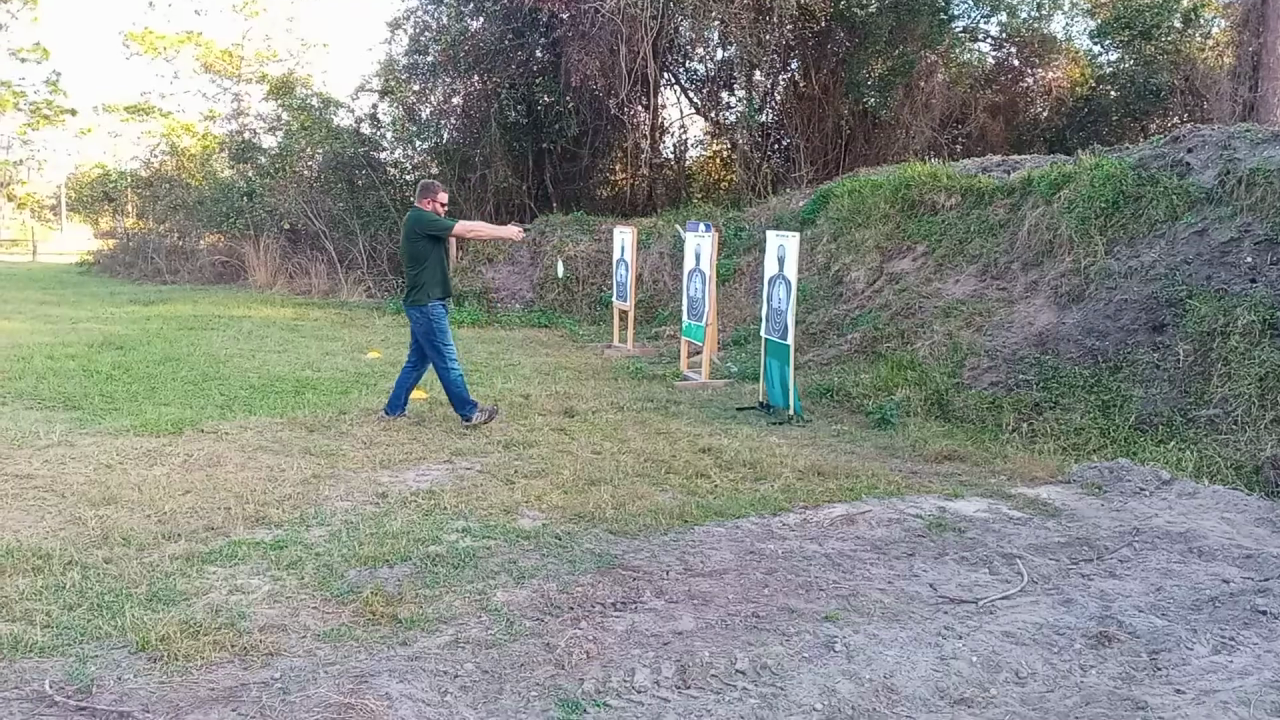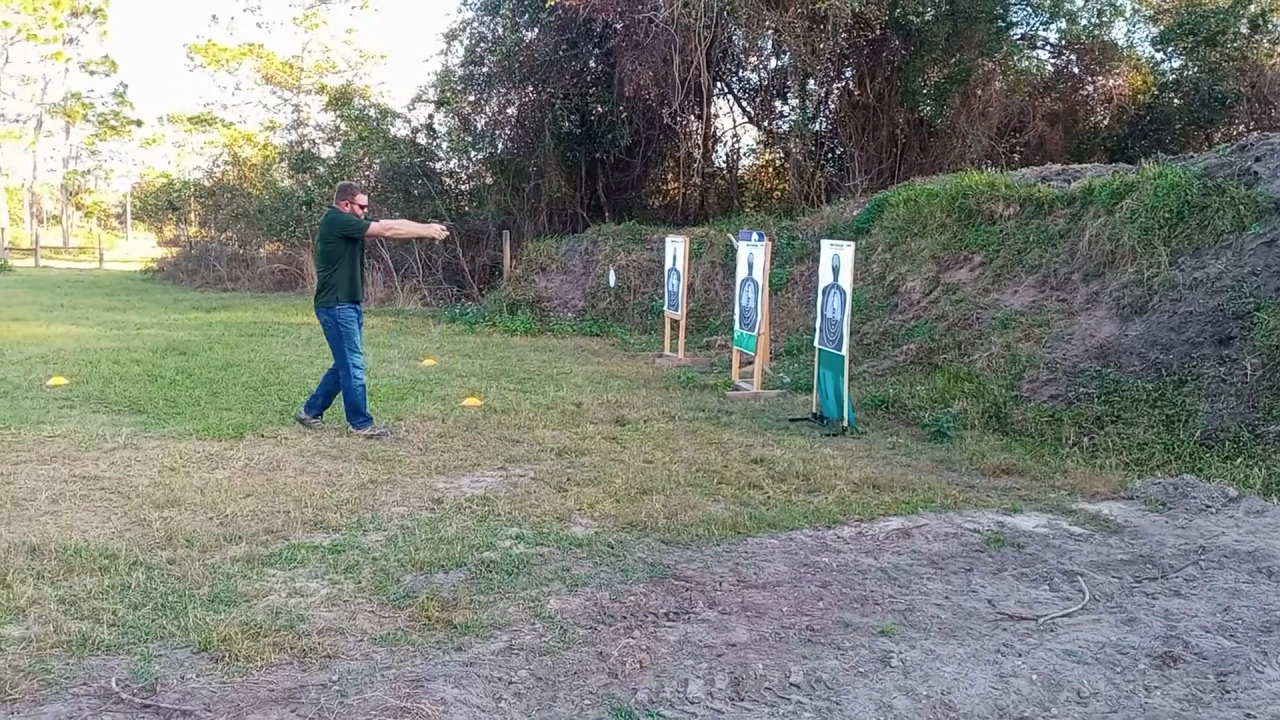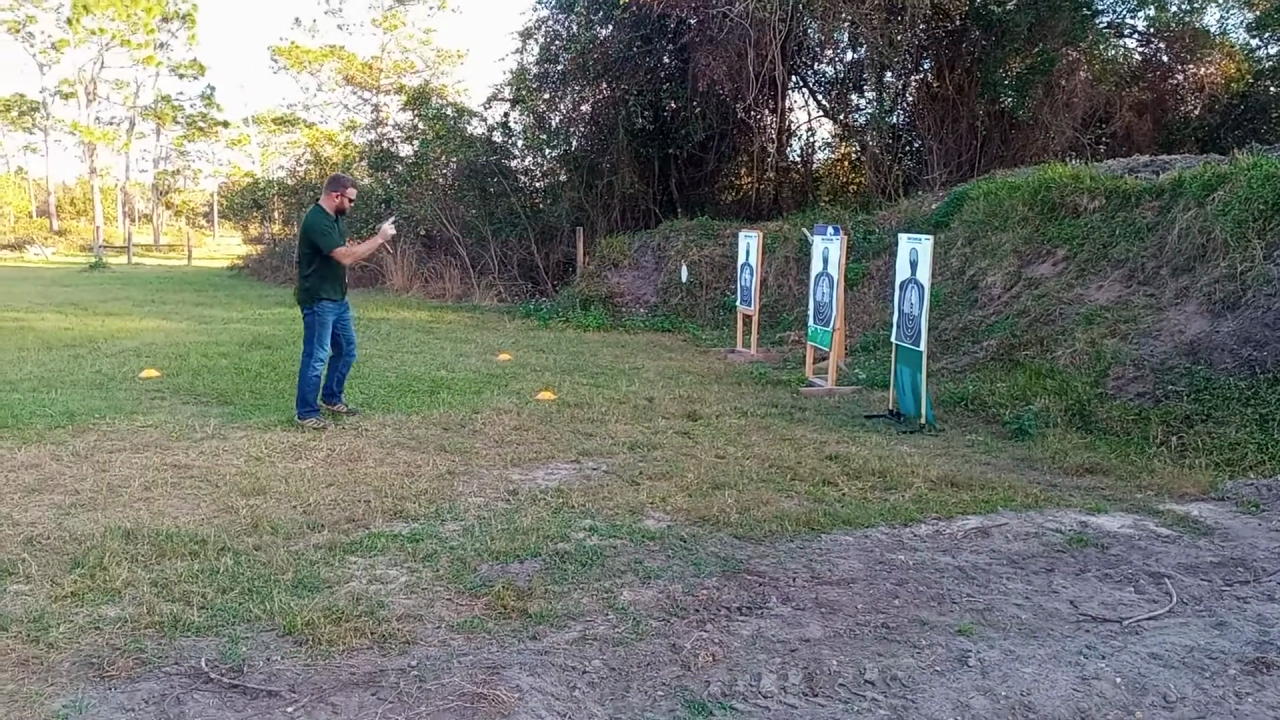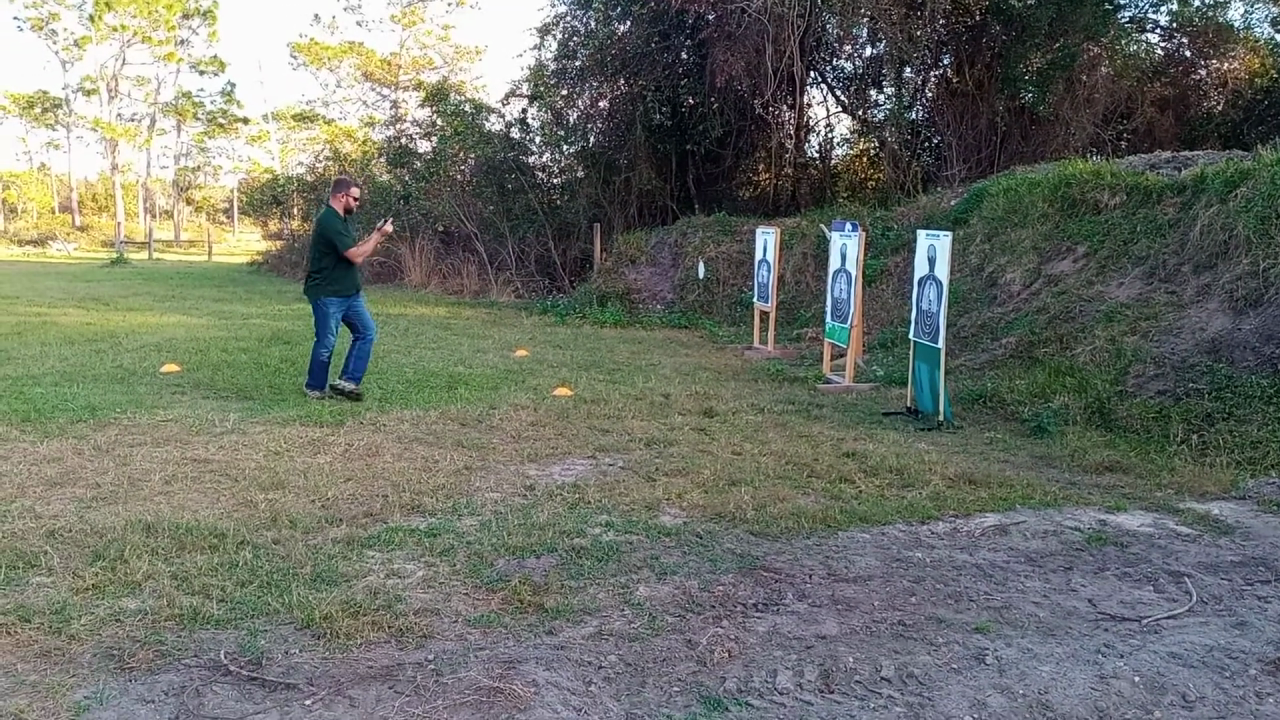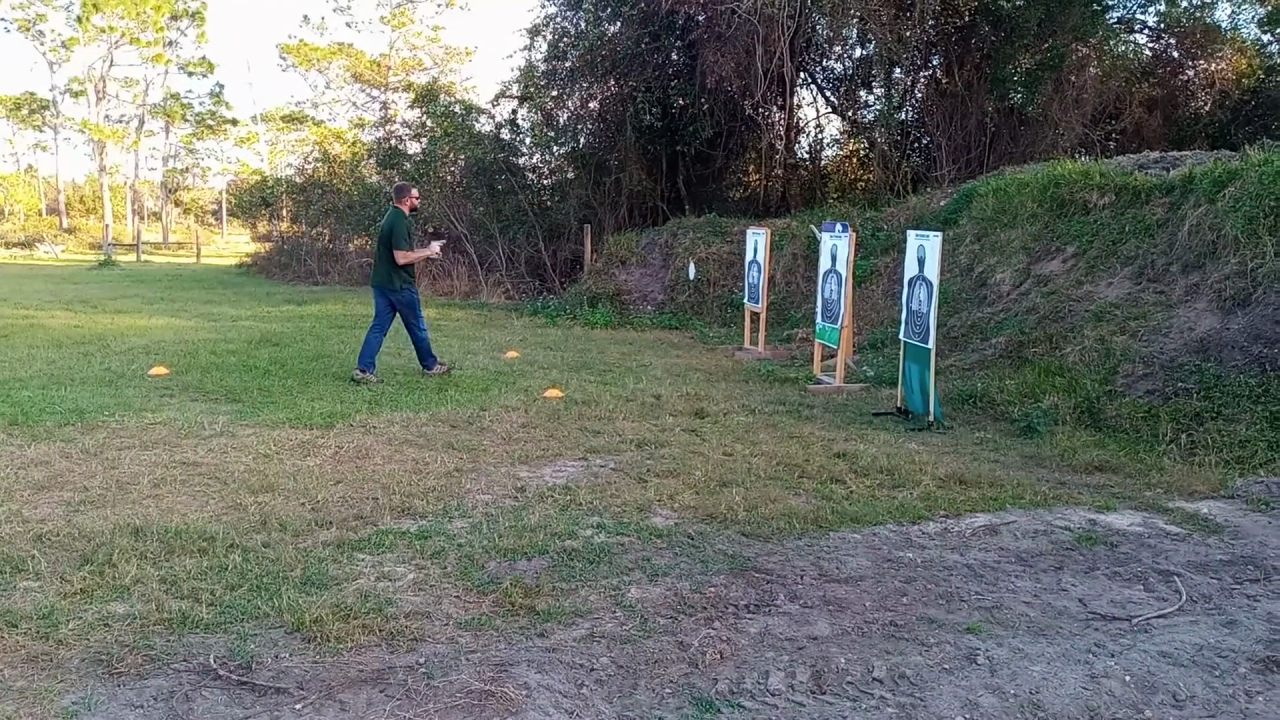
dt=1s
person 1, frame 1
left shoulder: (425, 220)
right shoulder: (421, 220)
left elbow: (469, 225)
right elbow: (468, 231)
left wrist: (505, 230)
right wrist: (505, 233)
left hip: (423, 302)
right hip: (427, 303)
left knee: (419, 360)
right knee: (447, 359)
left ankle: (393, 410)
right ankle: (469, 412)
person 1, frame 2
left shoulder: (348, 223)
right shoulder: (336, 222)
left elbow: (390, 224)
right elbow: (387, 230)
left wrist: (426, 228)
right wrist: (427, 231)
left hip: (348, 305)
right hip: (336, 307)
left knee: (347, 363)
right knee: (353, 365)
left ankle: (311, 412)
right ankle: (361, 423)
person 1, frame 3
left shoulder: (335, 217)
right shoulder: (316, 222)
right elbow: (346, 257)
left wrist: (349, 247)
right wrist: (379, 238)
left hip: (336, 297)
right hip: (318, 300)
left knee: (346, 350)
right knee: (316, 356)
left ankle: (331, 399)
right ankle: (306, 413)
person 1, frame 4
left shoulder: (341, 219)
right shoulder: (328, 221)
left elbow: (351, 251)
right elbow: (356, 256)
left wrist: (373, 238)
right wrist: (378, 235)
left hip: (349, 292)
right hip: (327, 294)
left knee: (367, 332)
right knee: (326, 343)
left ankle: (347, 380)
right ankle: (314, 386)
person 1, frame 5
left shoulder: (391, 217)
right shoulder: (399, 222)
right elbow: (401, 258)
left wrist: (426, 251)
right wrist: (427, 253)
left hip: (381, 283)
right hip: (400, 285)
left knee: (379, 326)
right knee: (417, 326)
left ankle: (363, 369)
right ankle: (430, 366)
